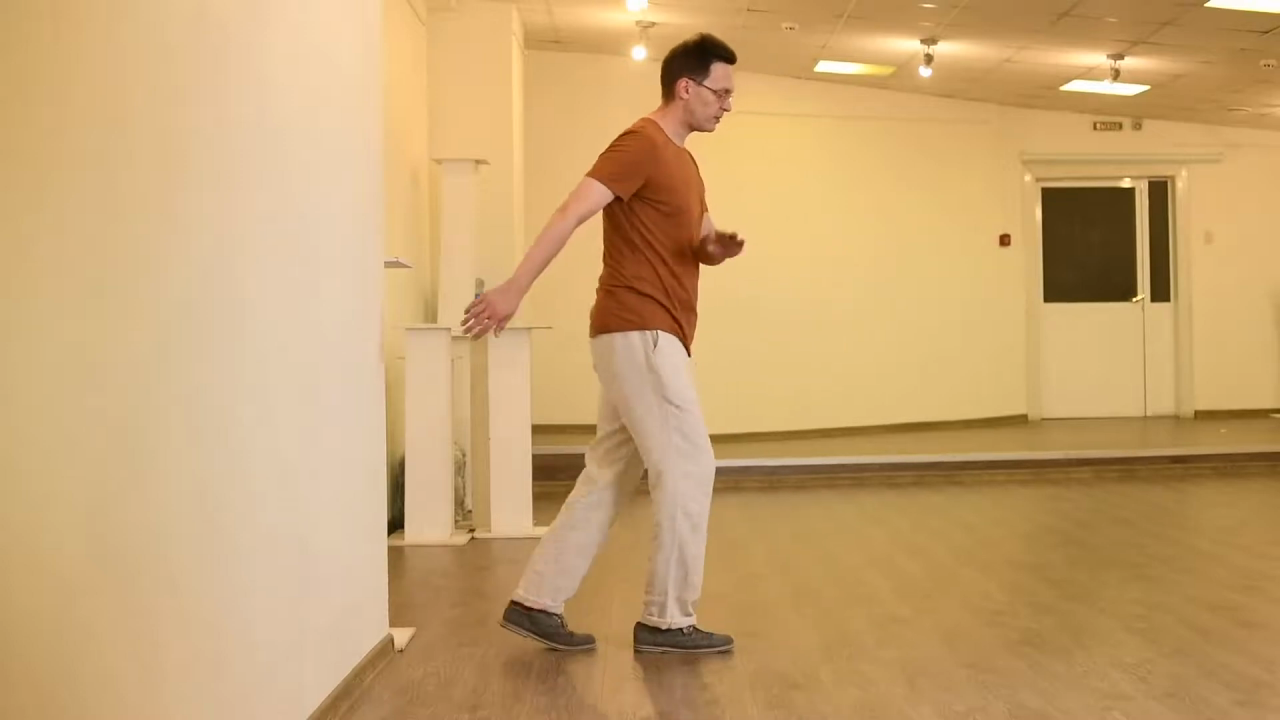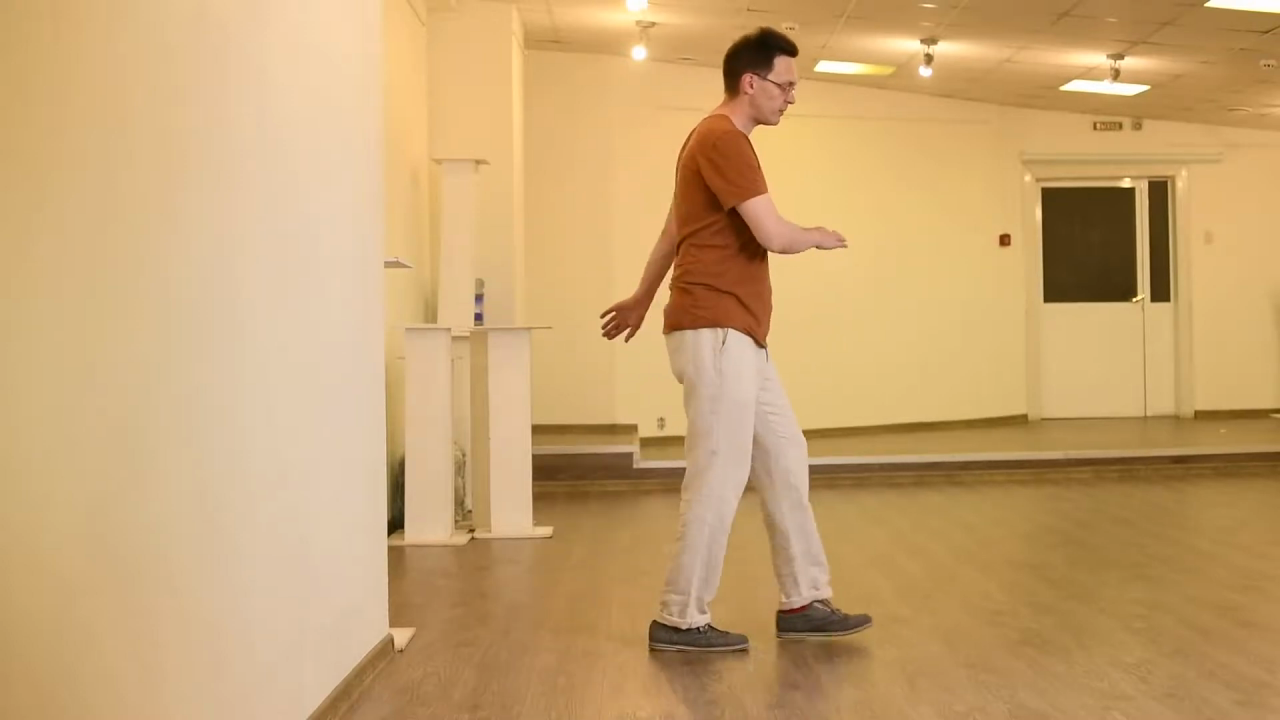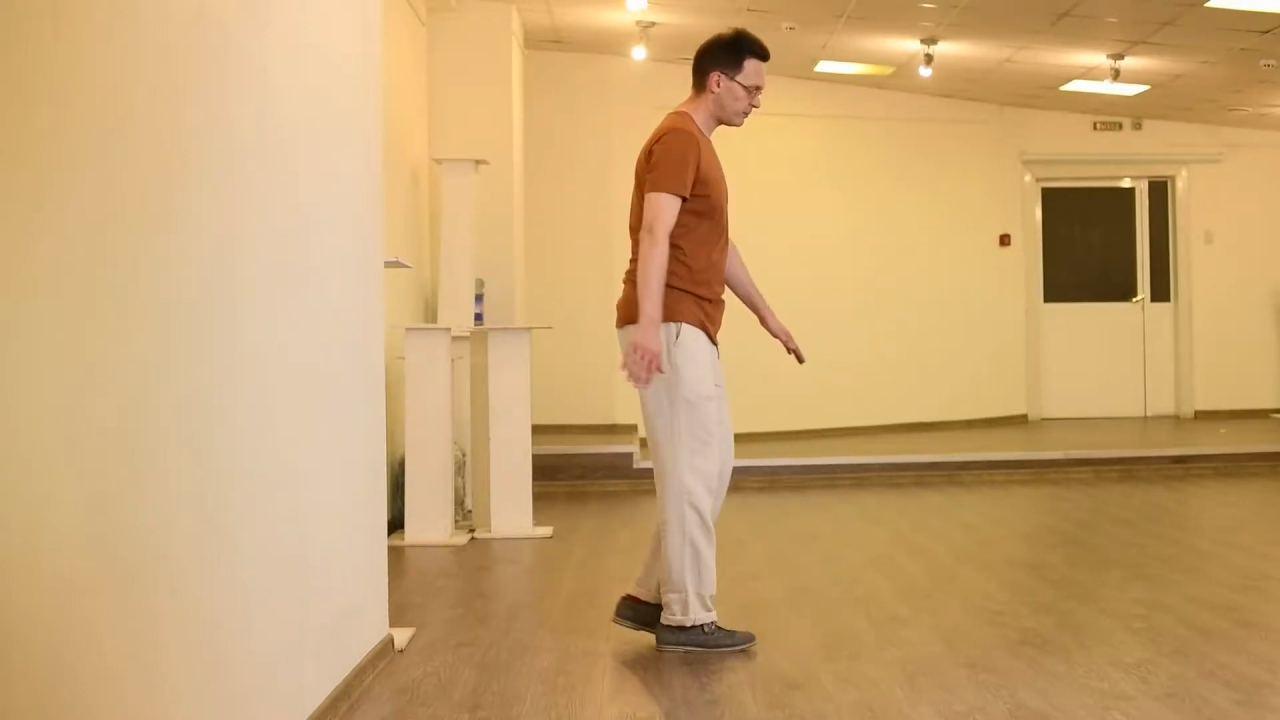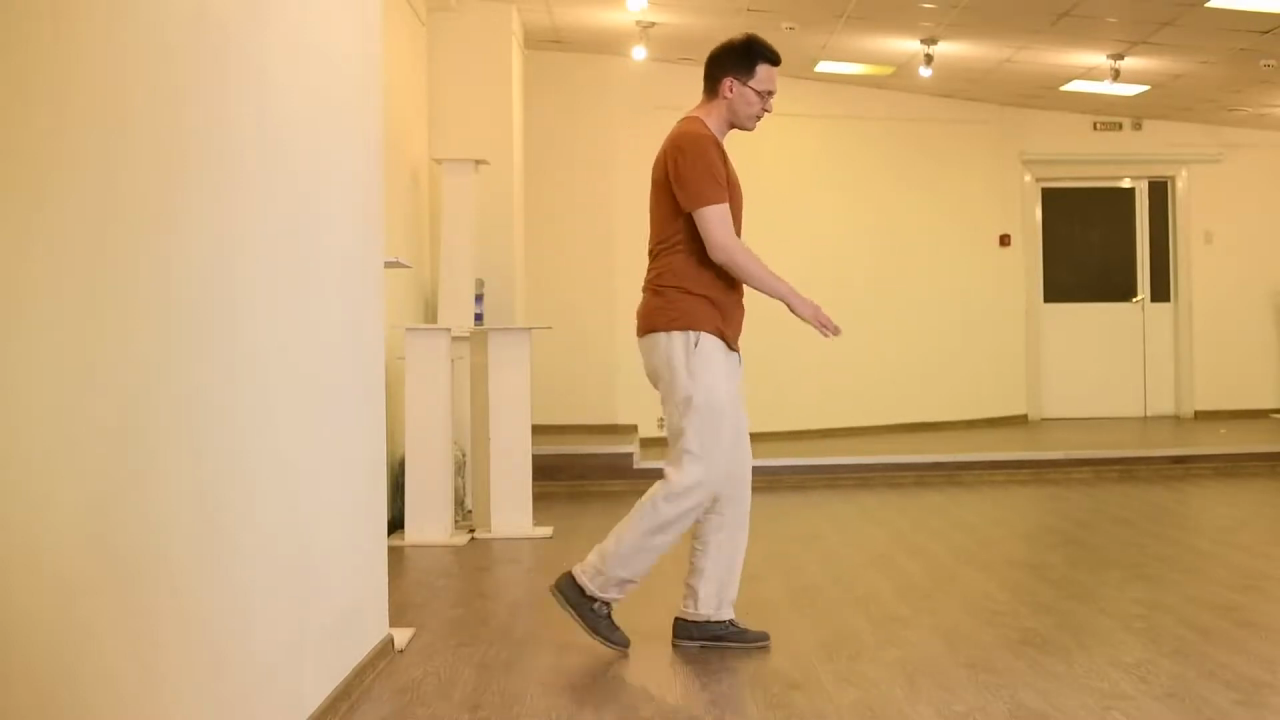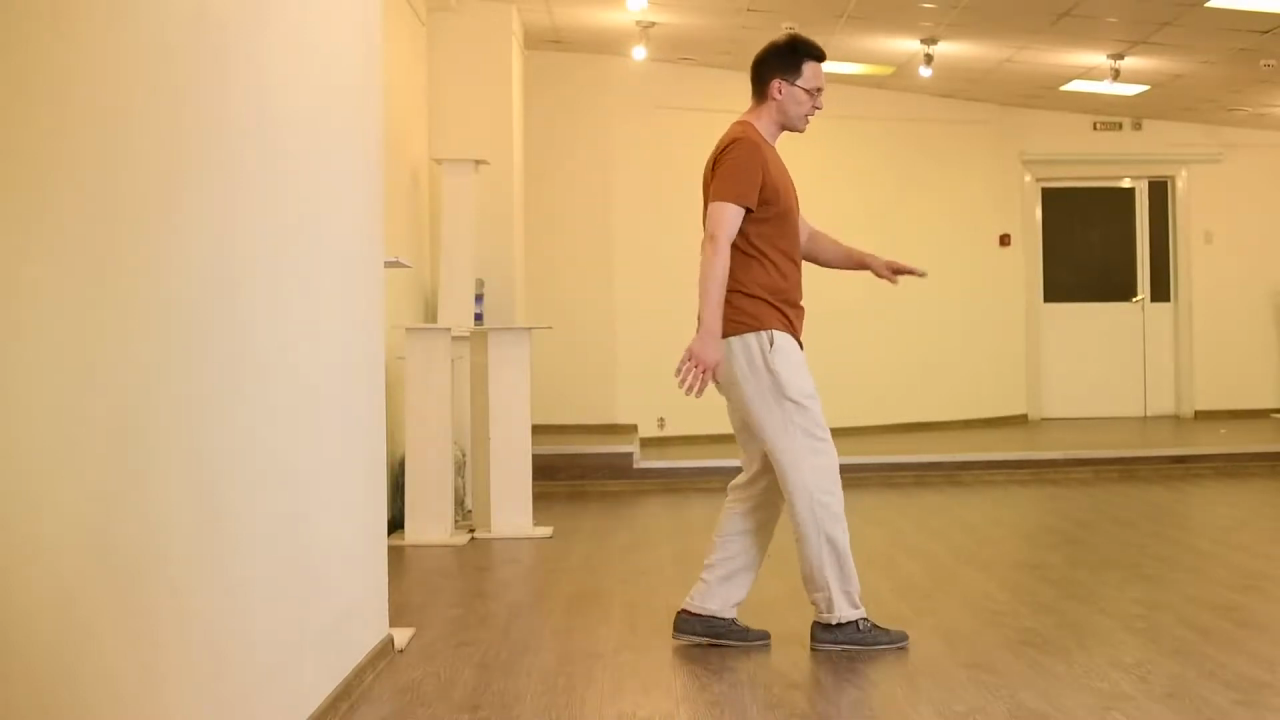
dt=1s
person 1, frame 1
left shoulder: (682, 160)
right shoulder: (641, 144)
left elbow: (699, 244)
right elbow: (570, 214)
left wrist: (719, 244)
right wrist: (513, 288)
left hip: (649, 338)
right hip: (642, 337)
left knee: (610, 474)
right knee: (689, 469)
left ankle: (535, 603)
right ankle: (668, 620)
person 1, frame 2
left shoulder: (716, 140)
right shoulder: (723, 140)
left elbow: (673, 229)
right elbow: (773, 235)
left wrist: (641, 298)
right wrist: (819, 236)
left hip: (733, 334)
right hip: (716, 332)
left knee: (785, 455)
right knee: (719, 475)
left ankle: (804, 600)
right ankle: (680, 618)
person 1, frame 3
left shoulder: (694, 143)
right shoulder: (677, 139)
left elbow: (720, 248)
right elbow: (655, 235)
left wrist: (767, 316)
right wrist: (647, 324)
left hip: (680, 329)
right hip: (670, 328)
left knee: (706, 465)
right knee: (692, 468)
left ankle: (650, 595)
right ankle: (686, 617)
person 1, frame 4
left shoulder: (701, 145)
right shoulder: (695, 143)
right elbow: (722, 248)
right wrist: (793, 298)
left hip: (703, 337)
right hip: (689, 336)
left knee: (730, 477)
right knee: (699, 476)
left ankle: (705, 614)
right ankle: (593, 583)
person 1, frame 5
left shoulder: (760, 152)
right shoulder: (743, 147)
left elbow: (804, 239)
right elbow: (718, 240)
left wrist: (870, 261)
right wrist: (708, 331)
left hip: (758, 336)
right hip: (753, 336)
left knee: (767, 474)
right knee: (812, 468)
left ankle: (706, 608)
right ankle: (839, 616)
